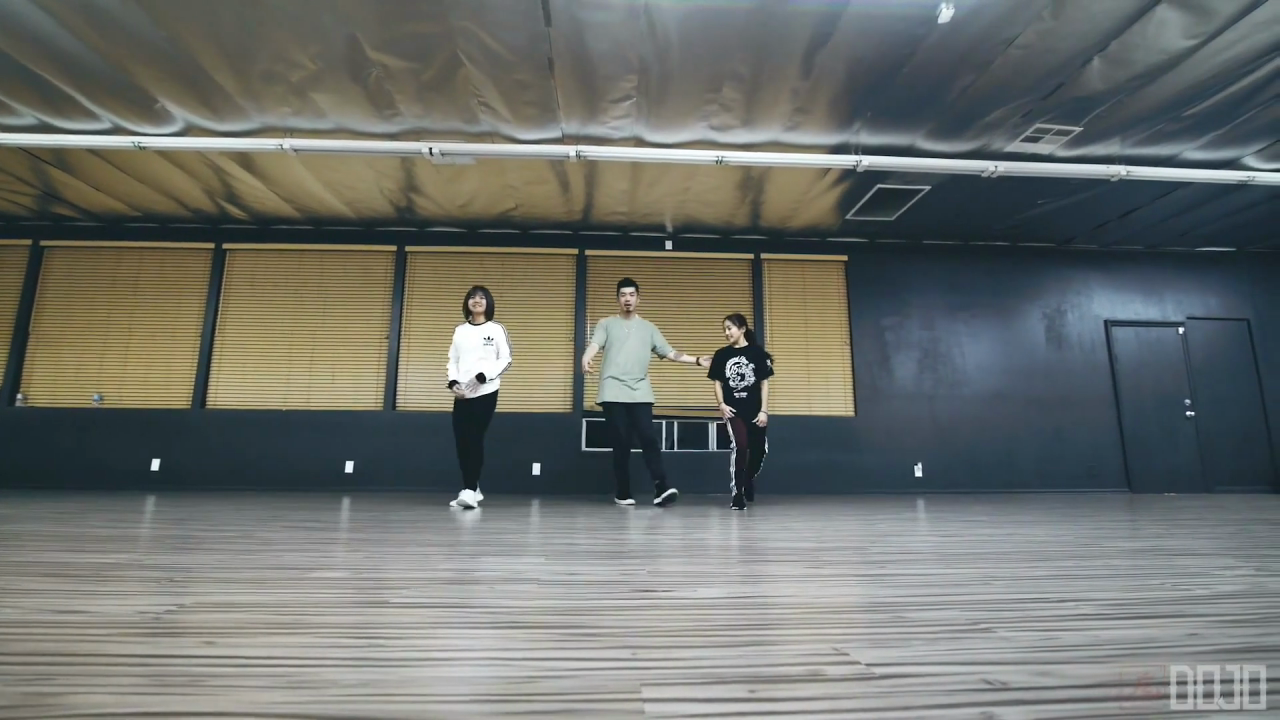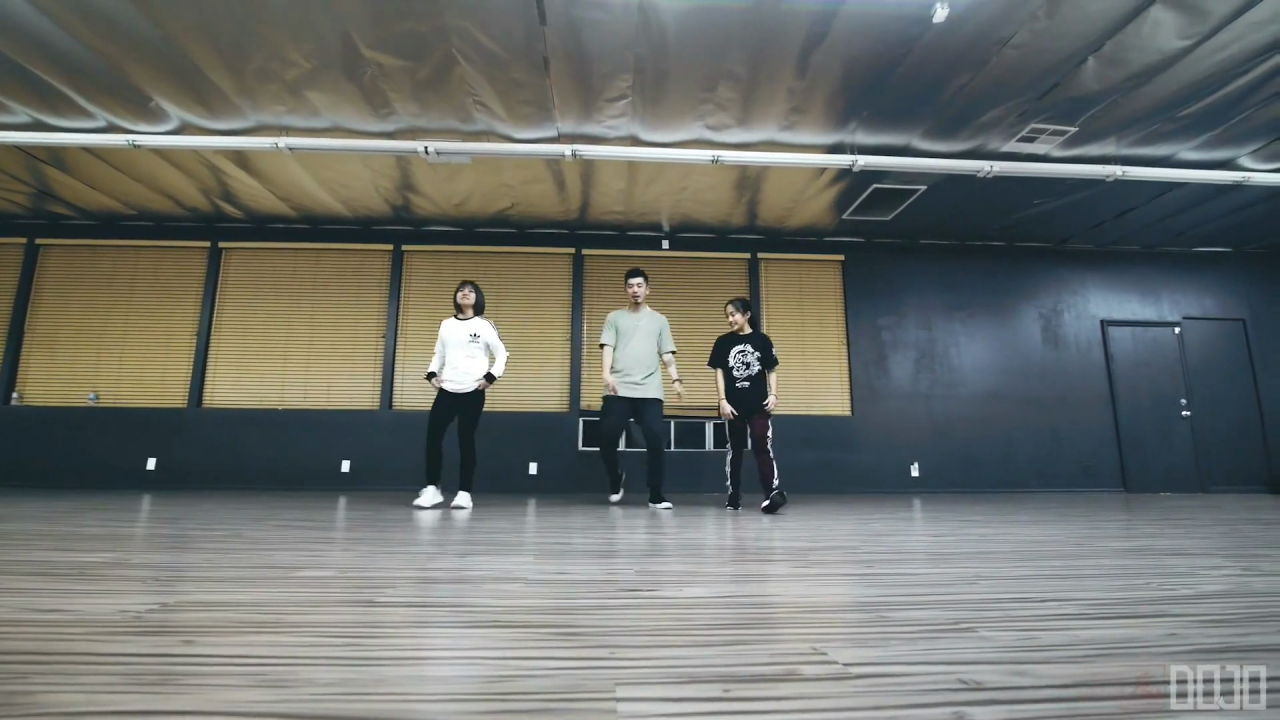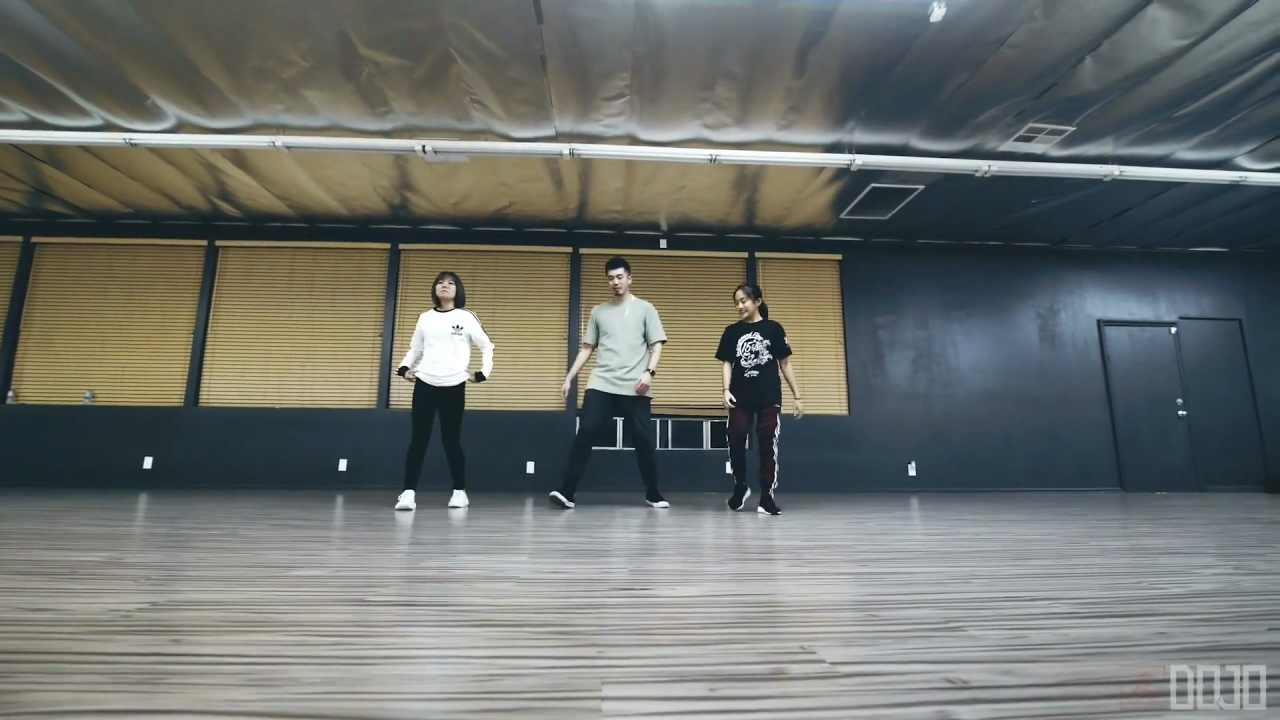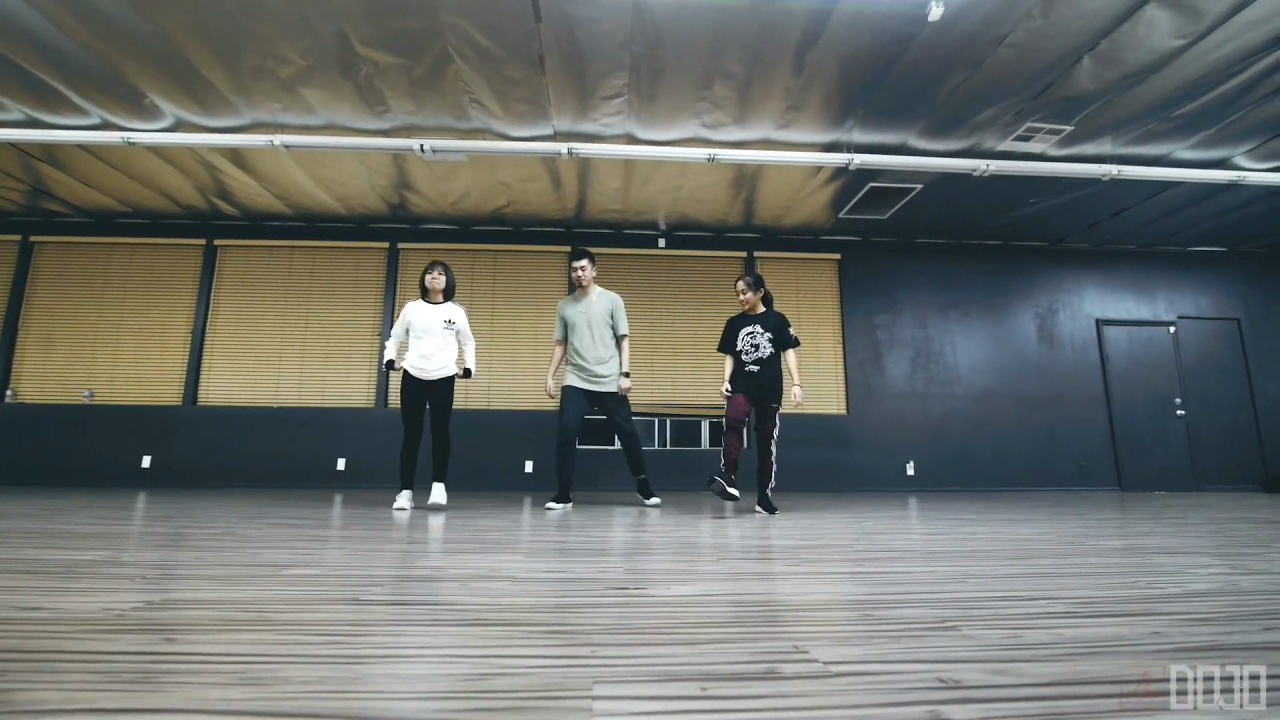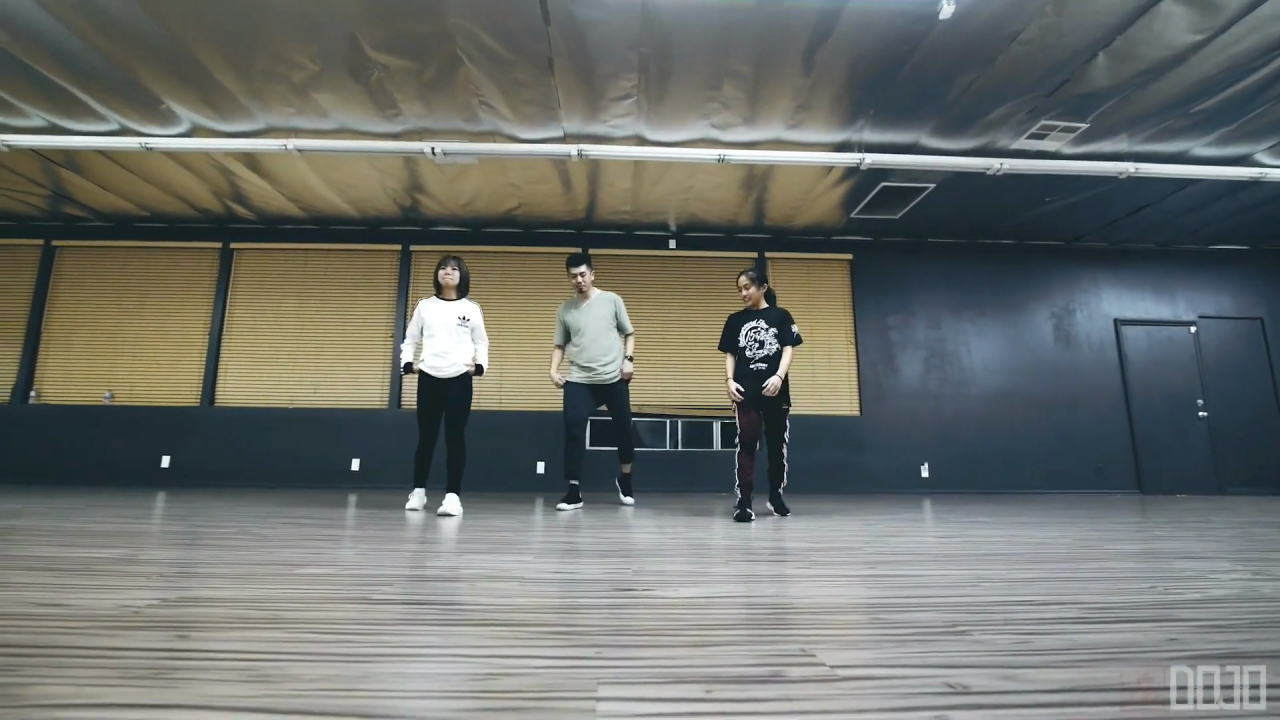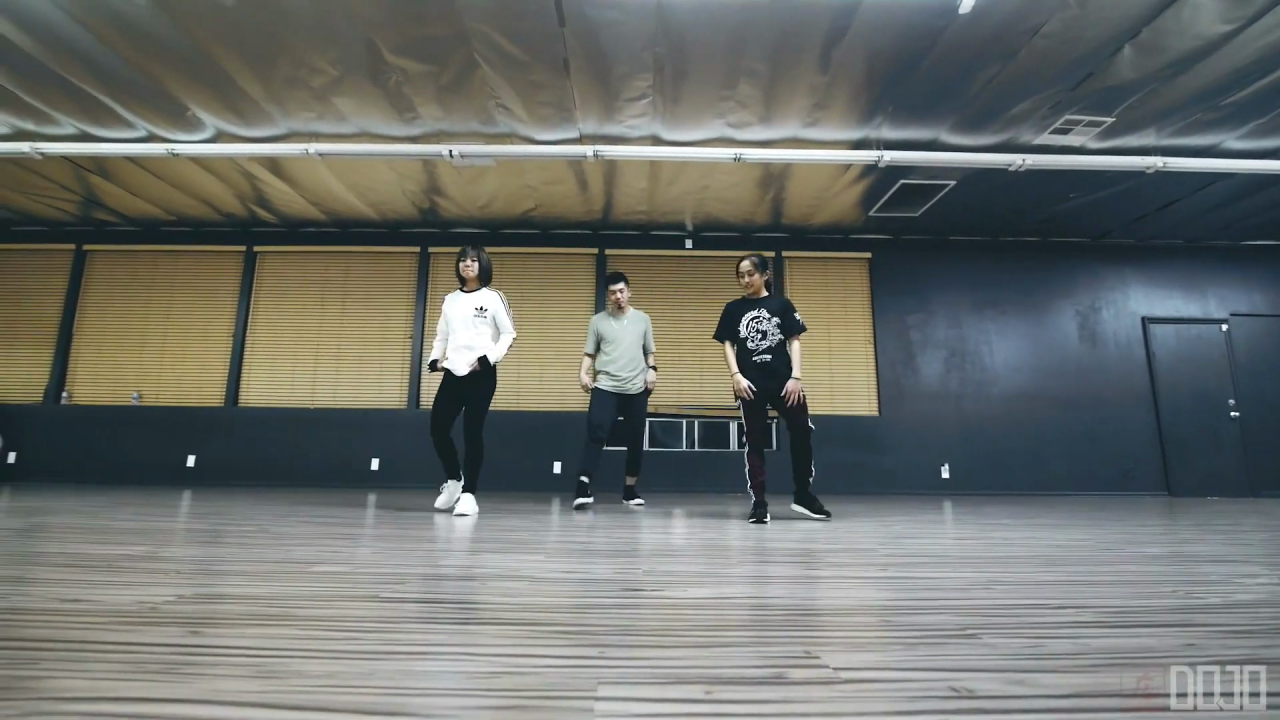
dt=0.3s
person 1, frame 1
left shoulder: (649, 328)
right shoulder: (606, 324)
left elbow: (670, 353)
right elbow: (594, 346)
left wrist: (697, 360)
right wrist: (586, 359)
left hip: (640, 393)
right hip: (612, 392)
left knee: (649, 439)
right knee: (621, 443)
left ankle: (662, 488)
right ankle: (622, 493)
person 1, frame 2
left shoulder: (659, 320)
right shoulder: (615, 317)
left elbow: (667, 354)
right elbow: (607, 348)
left wrist: (675, 379)
right wrist: (606, 374)
left hip: (649, 390)
right hip: (618, 389)
left knee: (655, 440)
right knee: (608, 438)
left ankle: (656, 495)
right ankle: (616, 480)
person 1, frame 3
left shoulder: (645, 309)
right shoulder: (598, 312)
left elbow: (657, 344)
right elbow: (587, 348)
left wrist: (648, 372)
right wrist: (569, 377)
left hip: (633, 387)
right hip: (601, 385)
left knee: (644, 440)
right knee: (585, 434)
left ankle: (653, 493)
right ankle: (567, 492)
person 1, frame 4
left shoulder: (612, 300)
right shoulder: (564, 305)
left elbow: (623, 339)
right elbow: (560, 344)
left wrist: (625, 374)
right wrist: (550, 376)
left hip: (609, 381)
right hip: (575, 381)
left knee: (628, 433)
right knee: (566, 434)
left ankle: (643, 486)
right ankle: (563, 494)
person 1, frame 5
left shoulder: (612, 301)
right shoulder: (565, 310)
left elbow: (629, 333)
right elbow: (559, 345)
left wrist: (628, 359)
right wrist: (553, 370)
left hip: (614, 377)
right hip: (580, 380)
left knee: (624, 429)
right knee: (574, 431)
left ankle: (625, 478)
right ankle: (573, 492)
person 1, frame 6
left shoulder: (642, 319)
right shoulder: (598, 321)
left elbow: (649, 352)
right elbow: (589, 353)
left wrist: (651, 369)
right wrist: (583, 374)
left hip: (636, 389)
right hip: (605, 387)
left knee: (635, 441)
right knee: (596, 434)
left ankle: (630, 490)
right ankle: (584, 487)
person 2, frame 1
left shoulder: (497, 329)
right shoulder: (460, 331)
left elbow: (505, 359)
right elbow: (453, 361)
left wrist: (481, 377)
right wrist: (453, 382)
left hip: (486, 394)
right hip: (463, 395)
left knee: (475, 440)
right knee: (461, 442)
left ankle: (470, 490)
right ankle: (471, 488)
person 2, frame 2
left shoulder: (484, 325)
right shoulder: (446, 325)
left elbow: (502, 354)
right elbow: (439, 354)
left wrist: (491, 377)
right wrist: (432, 374)
left hip: (472, 391)
right hip: (447, 389)
left knee: (466, 440)
right knee: (433, 435)
left ankle: (464, 493)
right ankle: (432, 488)
person 2, frame 3
left shoulder: (467, 318)
right shoulder: (425, 318)
left elbow: (487, 347)
right elbow: (415, 348)
left wrist: (483, 373)
right wrist: (404, 367)
left hip: (454, 385)
right hip: (425, 384)
left knee: (451, 439)
right knee: (419, 437)
left ankle: (459, 490)
right ankle: (408, 492)
person 2, frame 4
left shoulder: (456, 311)
right shoulder: (411, 308)
left elbow: (468, 343)
right elbow: (394, 338)
left wrist: (469, 368)
right wrist: (390, 361)
left hip: (443, 379)
right hip: (413, 378)
left knee: (440, 431)
right knee: (411, 435)
left ankle: (438, 485)
right ankle: (406, 492)
person 2, frame 5
left shoulder: (471, 308)
right shoulder: (424, 306)
left elbow: (481, 342)
right elbow: (410, 340)
left wrist: (481, 365)
right wrist: (408, 362)
left hip: (459, 379)
right hip: (429, 378)
left knee: (455, 435)
right knee: (426, 436)
left ankle: (453, 495)
right ankle: (419, 489)
person 2, frame 6
left shoulder: (493, 297)
right shoulder: (450, 300)
left elbow: (508, 334)
right elbow: (441, 336)
left wrist: (488, 359)
right wrist: (435, 359)
left hip: (481, 374)
right hip: (453, 374)
left knee: (472, 432)
right knee: (438, 428)
left ankle: (468, 495)
right ankle: (454, 479)
person 3, frame 1
left shoulder: (758, 352)
right shoulder: (722, 355)
left elbow: (764, 382)
right elbow: (717, 382)
left wrist: (764, 409)
right wrist: (721, 404)
left hip: (754, 410)
right hip: (733, 410)
left knee: (759, 448)
right knee: (739, 447)
left ankle: (747, 481)
right ankle: (737, 494)
person 3, frame 2
left shoulder: (762, 340)
right shoulder: (723, 342)
left elbow: (771, 371)
right elbow: (719, 372)
left wrist: (773, 394)
right wrist: (722, 401)
left hip: (759, 403)
right hip: (734, 404)
left knee: (763, 444)
right knee: (735, 448)
left ankle: (772, 493)
right ankle: (733, 494)
person 3, frame 3
left shoulder: (773, 329)
right shoulder: (732, 331)
left elbow: (785, 363)
right elbow: (727, 363)
left wrist: (797, 394)
right wrist: (726, 389)
left hip: (769, 395)
right hip: (740, 395)
left knee: (768, 444)
right knee: (736, 440)
left ankle: (767, 497)
right ankle: (740, 485)
person 3, frame 4
left shoulder: (777, 320)
right shoulder: (734, 323)
left elbow: (789, 352)
right elbow: (730, 356)
left wrist: (796, 383)
right wrist: (725, 381)
left hip: (769, 389)
right hip: (740, 386)
left knee: (767, 442)
right knee: (733, 422)
left ankle: (764, 497)
right ankle: (726, 477)
person 3, frame 5
left shoulder: (781, 316)
right shoulder: (735, 320)
left elbow: (788, 350)
right elbow: (730, 354)
left wrist: (779, 377)
right wrist: (730, 380)
left hip: (774, 388)
right hip: (745, 389)
left knee: (777, 443)
right knee: (747, 440)
left ankle: (775, 497)
right ankle: (743, 501)
person 3, frame 6
left shoulder: (782, 304)
right shoulder: (733, 309)
left elbow: (794, 341)
right elbow: (728, 345)
left wrist: (796, 376)
right wrist: (736, 375)
left hip: (782, 381)
right hip: (750, 384)
left knee: (802, 433)
right knee: (755, 441)
left ankle: (803, 494)
right ankle: (759, 503)
